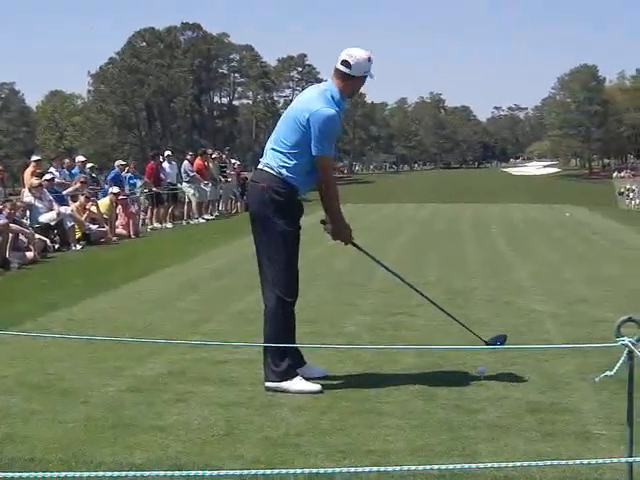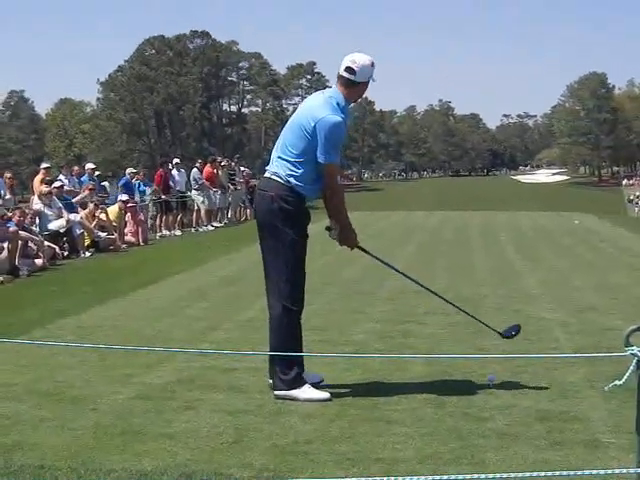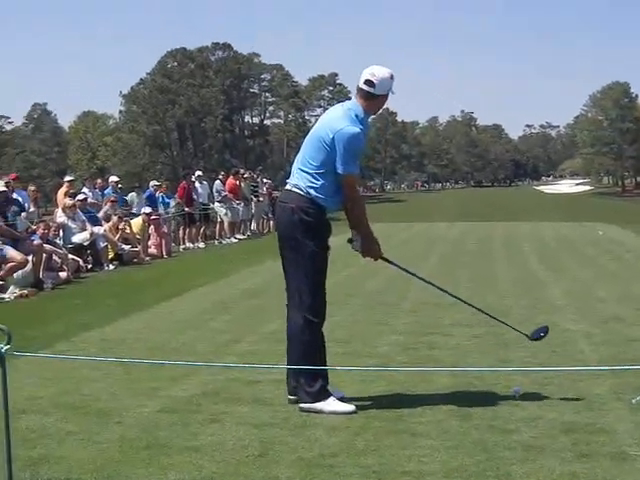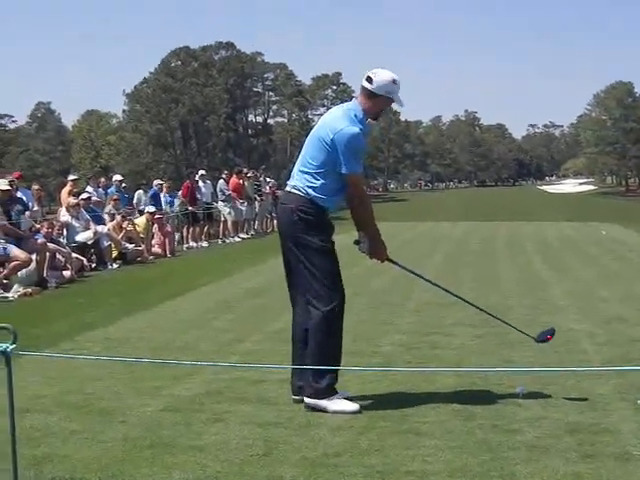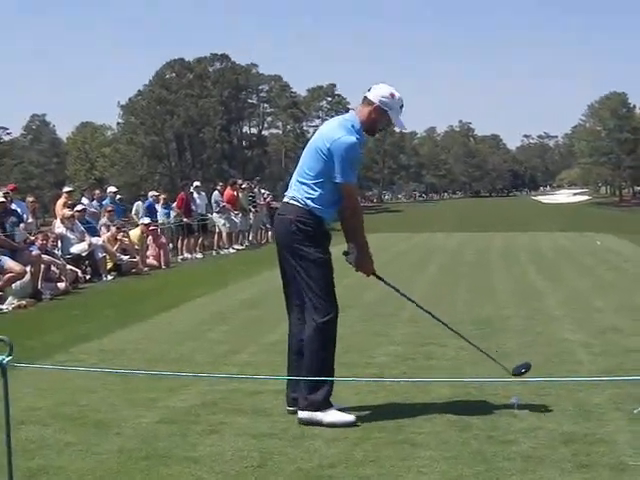
dt=0.2s
person 1, frame 1
left shoulder: (319, 95)
right shoulder: (325, 111)
left elbow: (320, 172)
right elbow: (325, 175)
left wrist: (331, 216)
right wrist: (338, 222)
left hip: (270, 190)
right hip: (275, 194)
left knee: (281, 281)
right knee: (282, 285)
left ankle: (288, 361)
right ankle: (279, 372)
person 1, frame 2
left shoulder: (321, 100)
right shoulder: (331, 119)
left elbow: (324, 178)
right elbow: (331, 183)
left wrist: (336, 220)
right wrist: (345, 227)
left hip: (275, 196)
right hip: (283, 202)
left knee: (285, 290)
right knee: (288, 294)
left ankle: (283, 369)
right ankle: (287, 380)
person 1, frame 3
left shoulder: (341, 113)
right shoulder: (350, 130)
left elbow: (345, 189)
right elbow: (351, 193)
left wrist: (358, 232)
right wrist: (367, 238)
left hip: (296, 208)
right hip: (305, 214)
left knee: (303, 303)
right knee: (310, 306)
left ankle: (300, 383)
right ankle: (312, 393)
person 1, frame 4
left shoulder: (343, 116)
right shoulder: (349, 130)
left elbow: (349, 190)
right elbow: (357, 192)
left wrist: (364, 233)
right wrist: (375, 238)
left hip: (297, 210)
right hip: (305, 214)
left knee: (307, 301)
right knee: (328, 299)
left ankle: (304, 382)
right ankle: (319, 389)
person 1, frame 5
left shoulder: (341, 127)
right shoulder: (346, 139)
left elbow: (344, 201)
right elbow: (350, 203)
left wrist: (354, 245)
right wrist: (363, 252)
left hip: (294, 222)
right hip: (303, 225)
left knee: (303, 312)
right knee: (322, 312)
left ankle: (298, 395)
right ankle: (313, 402)
